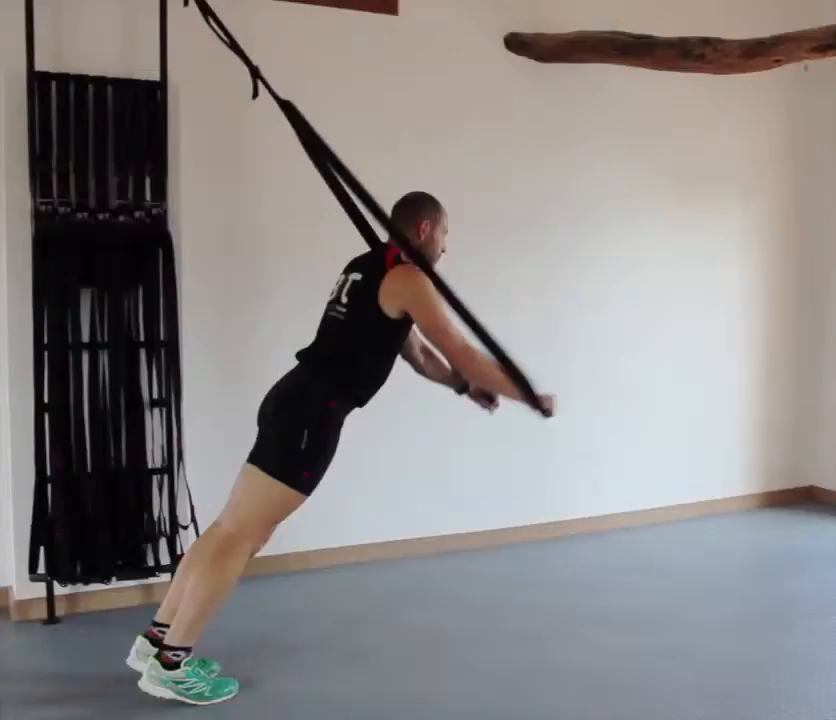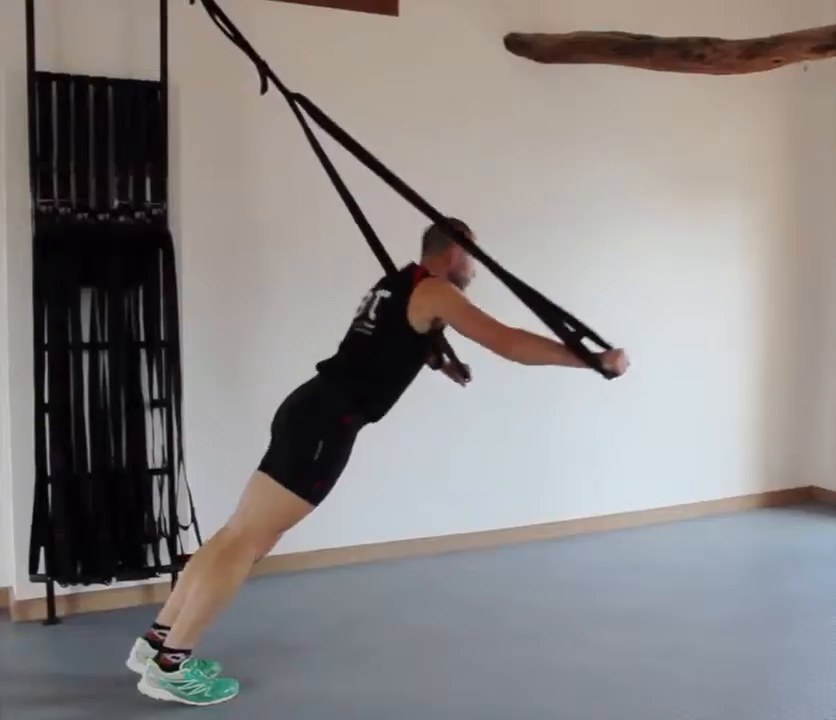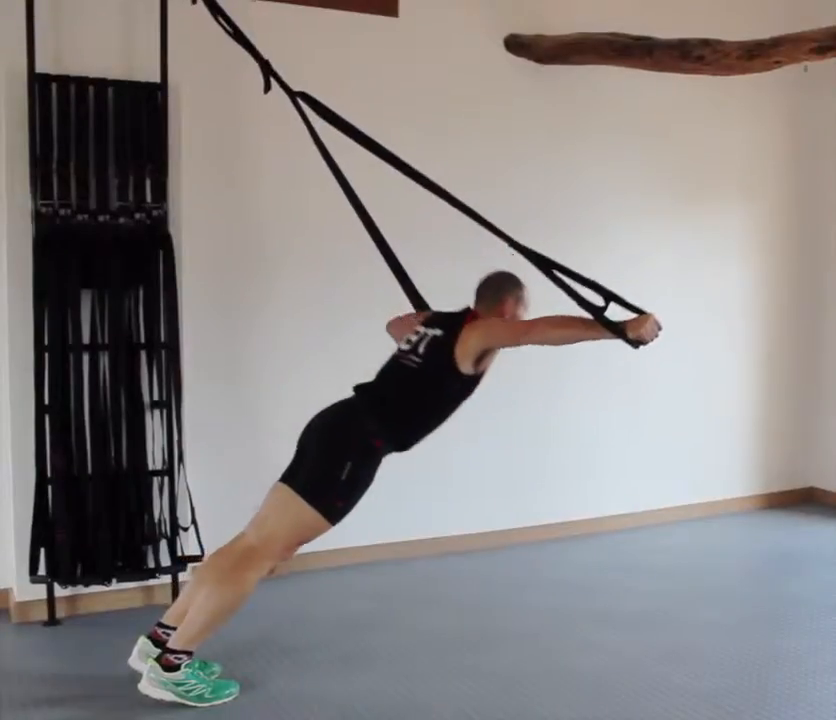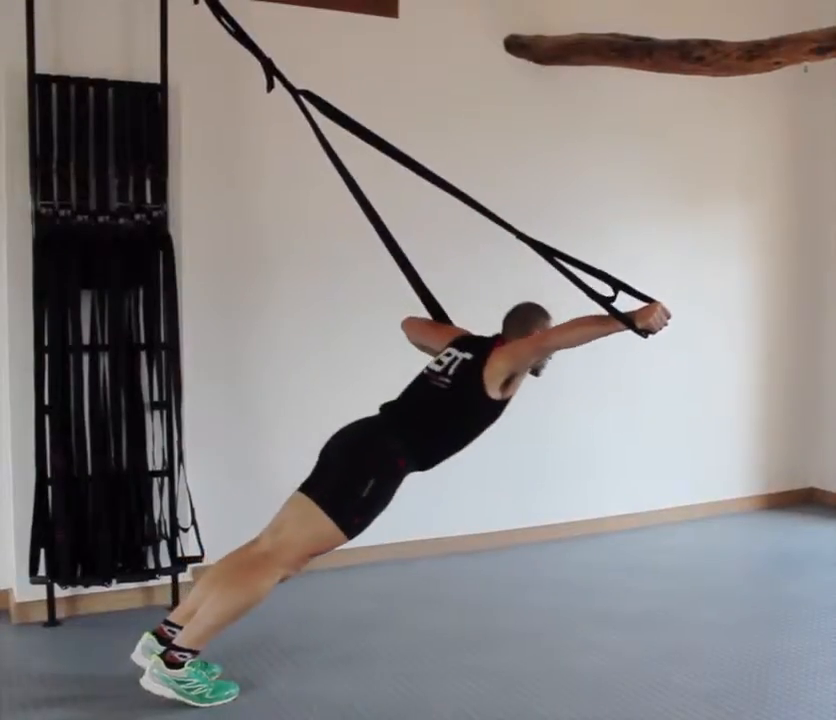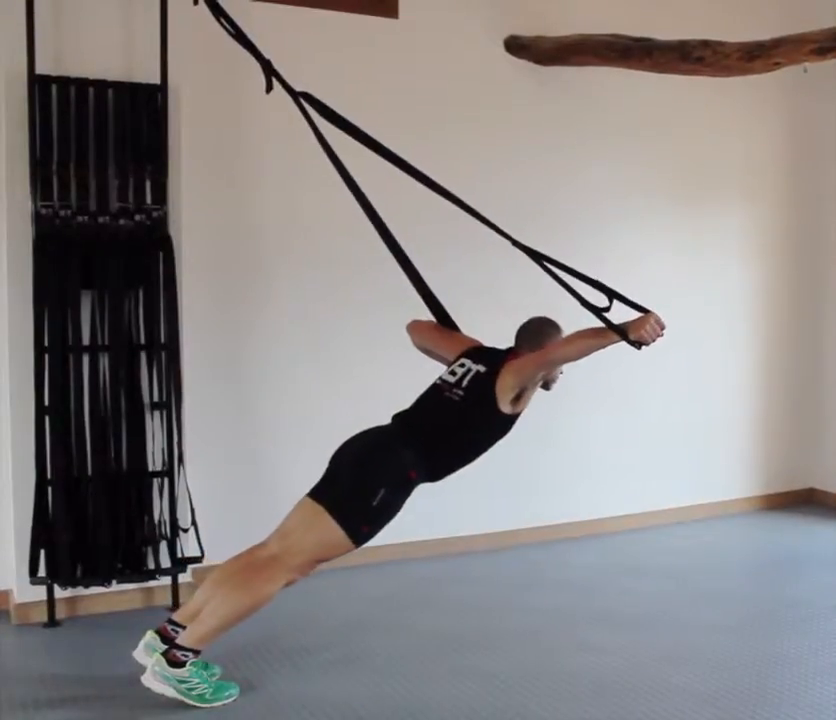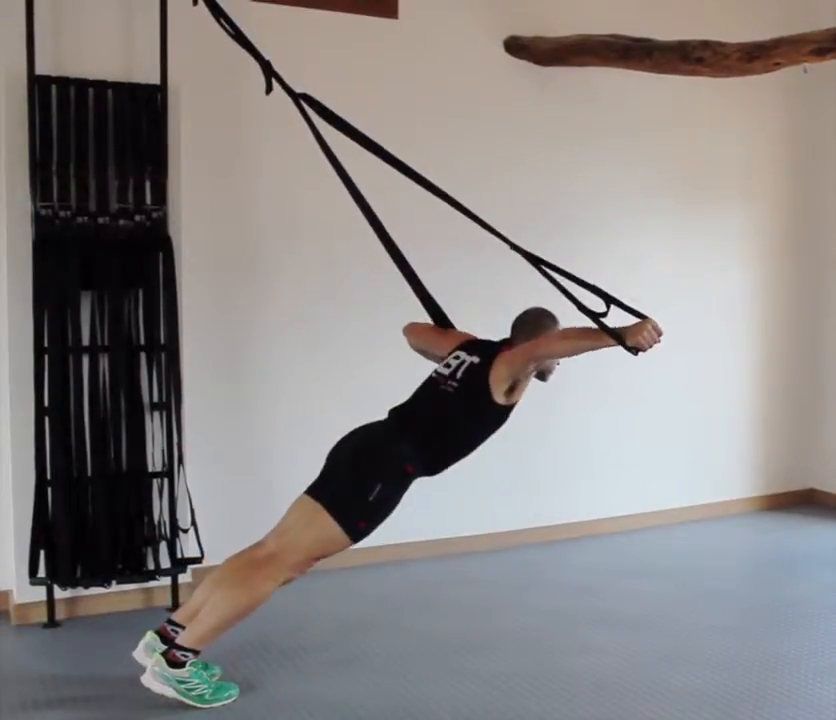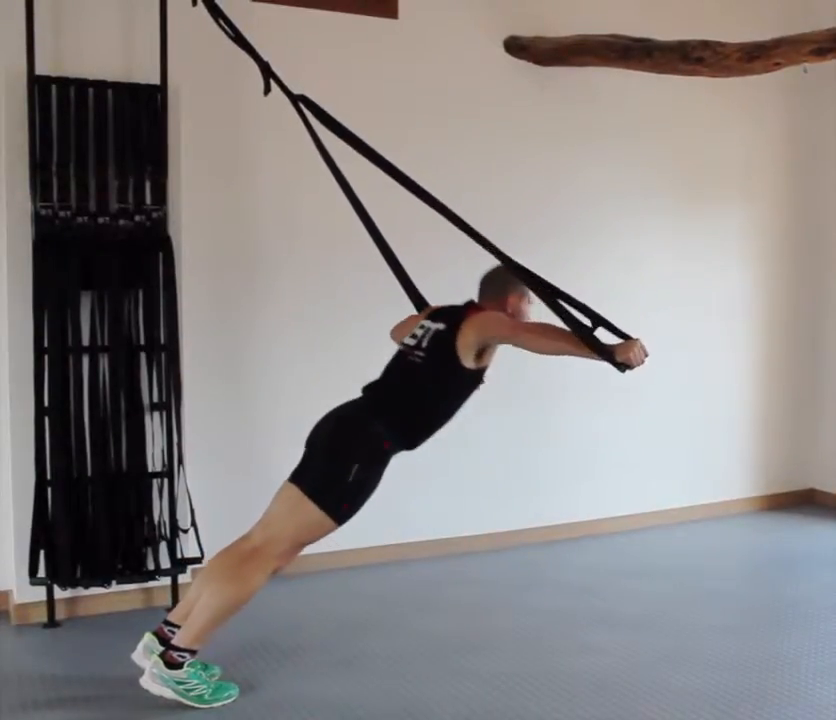
dt=0.4s
person 1, frame 1
left shoulder: (367, 268)
right shoulder: (407, 279)
left elbow: (413, 348)
right elbow: (459, 354)
left wrist: (463, 386)
right wrist: (529, 395)
left hip: (296, 399)
right hip: (312, 413)
left knee: (236, 529)
right knee: (243, 533)
left ankle: (156, 638)
right ankle: (170, 662)
person 1, frame 2
left shoulder: (395, 286)
right shoulder: (435, 293)
right elbow: (506, 341)
left wrist: (437, 360)
right wrist: (595, 357)
left hip: (311, 408)
right hip: (327, 422)
left knee: (245, 534)
right knee: (248, 538)
left ankle: (158, 640)
right ankle: (169, 665)
person 1, frame 3
left shoulder: (438, 322)
right shoulder: (481, 333)
left elbow: (395, 325)
right elbow: (542, 331)
right wrist: (624, 327)
left hip: (338, 427)
right hip: (355, 445)
left knee: (258, 541)
right knee: (265, 549)
left ankle: (160, 638)
right ankle: (171, 663)
person 1, frame 4
left shoulder: (464, 343)
right shoulder: (507, 359)
left elbow: (410, 324)
right elbow: (557, 337)
right wrist: (633, 320)
left hip: (360, 442)
right hip: (378, 461)
left knee: (271, 547)
right knee: (279, 556)
left ankle: (164, 636)
right ankle: (175, 662)
person 1, frame 5
left shoulder: (474, 354)
right shoulder: (518, 374)
left elbow: (416, 327)
right elbow: (557, 351)
right wrist: (625, 331)
left hip: (370, 451)
right hip: (389, 470)
left knee: (278, 551)
right knee: (285, 560)
left ankle: (167, 635)
right ankle: (177, 660)
person 1, frame 6
left shoulder: (472, 347)
right shoulder: (511, 364)
left elbow: (412, 330)
right elbow: (553, 343)
right wrist: (623, 337)
left hip: (368, 448)
right hip: (384, 467)
left knee: (277, 550)
right knee: (283, 559)
left ankle: (168, 635)
right ankle: (176, 660)
person 1, frame 7
left shoulder: (443, 316)
right shoulder: (484, 324)
left elbow: (398, 331)
right elbow: (533, 336)
right wrist: (614, 352)
left hip: (347, 429)
right hip: (361, 446)
left knee: (265, 543)
right knee: (269, 548)
left ankle: (164, 639)
right ankle: (174, 663)
